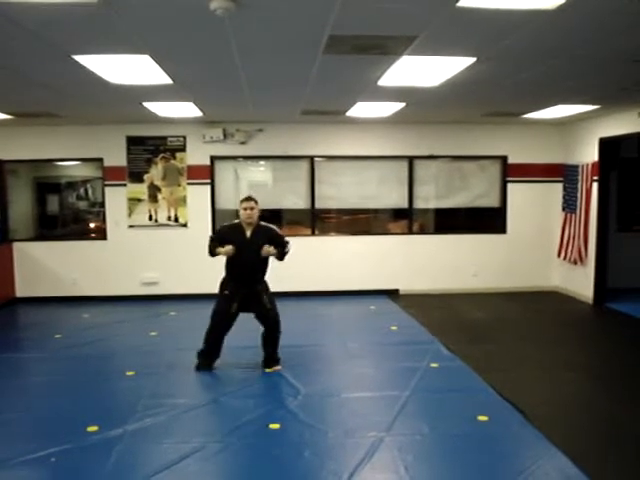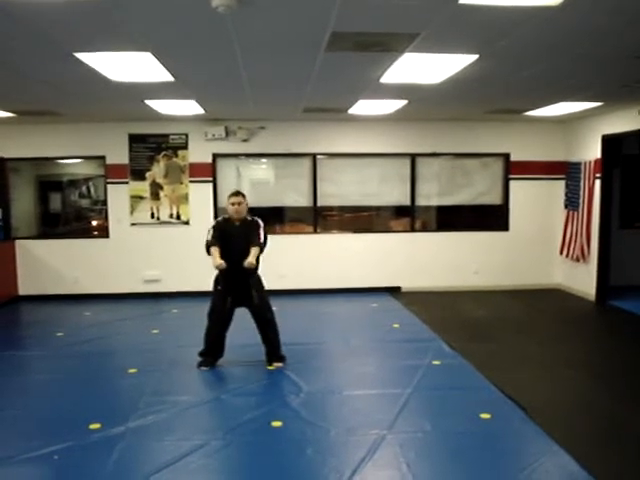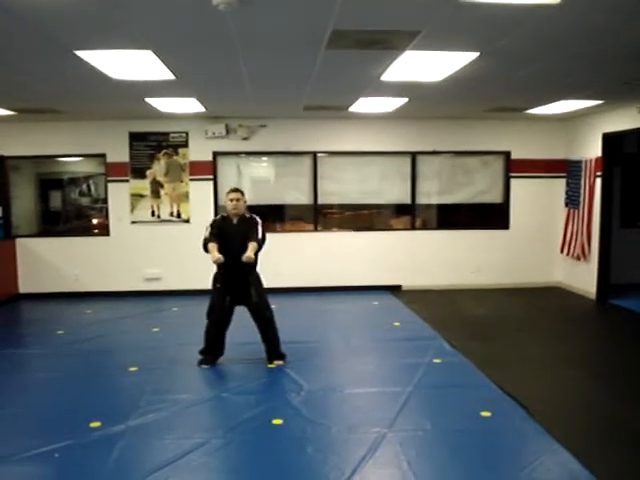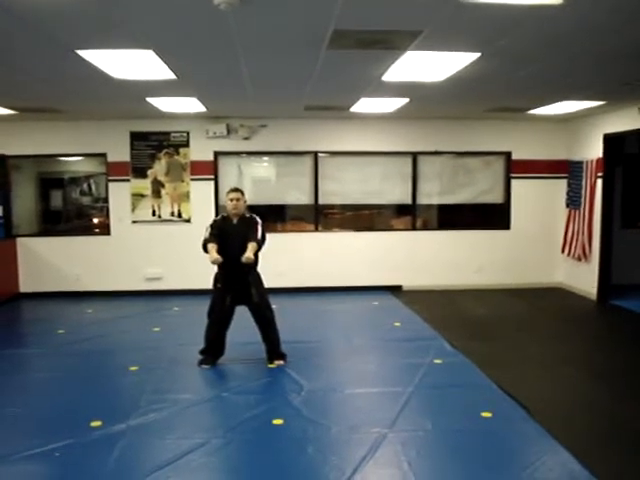
dt=0.4s
person 1, frame 1
left shoulder: (268, 230)
right shoulder: (227, 230)
left elbow: (285, 245)
right elbow: (213, 244)
left wrist: (274, 252)
right wrist: (221, 250)
left hip: (257, 285)
right hip: (232, 286)
left knee: (272, 321)
right knee: (219, 323)
left ankle: (271, 360)
right ankle: (206, 359)
person 1, frame 2
left shoulder: (255, 224)
right shoulder: (220, 225)
left elbow: (258, 242)
right elbow: (212, 243)
left wrist: (252, 258)
right wrist: (216, 258)
left hip: (250, 280)
right hip: (226, 280)
left knee: (265, 317)
right knee: (217, 319)
left ankle: (275, 356)
right ankle: (210, 356)
person 1, frame 3
left shoulder: (253, 221)
right shoulder: (218, 222)
left elbow: (257, 239)
right elbow: (210, 239)
left wrist: (251, 252)
right wrist: (214, 252)
left hip: (249, 277)
right hip: (224, 277)
left knee: (263, 315)
right knee: (216, 317)
left ankle: (275, 354)
right ankle: (210, 355)
person 1, frame 4
left shoulder: (253, 221)
right shoulder: (218, 223)
left elbow: (256, 239)
right elbow: (209, 240)
left wrist: (250, 252)
right wrist: (212, 253)
left hip: (249, 277)
right hip: (225, 277)
left knee: (264, 315)
right knee: (217, 317)
left ankle: (275, 353)
right ankle: (211, 354)
